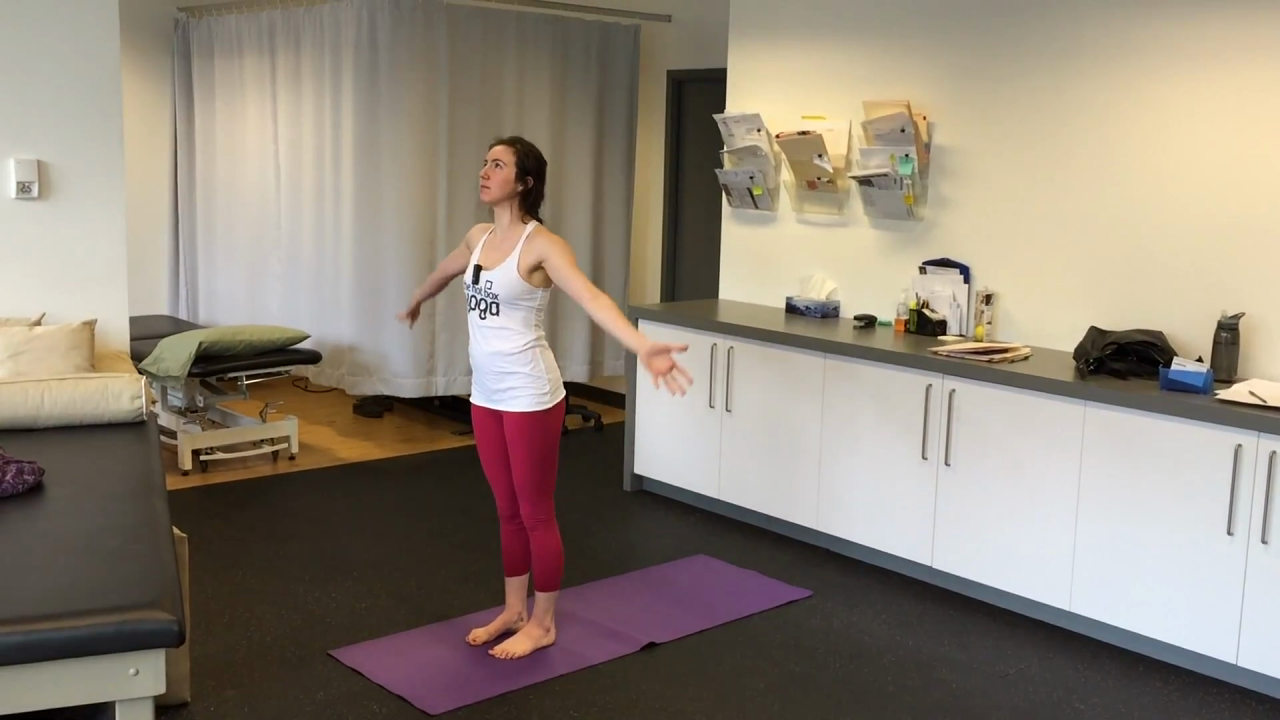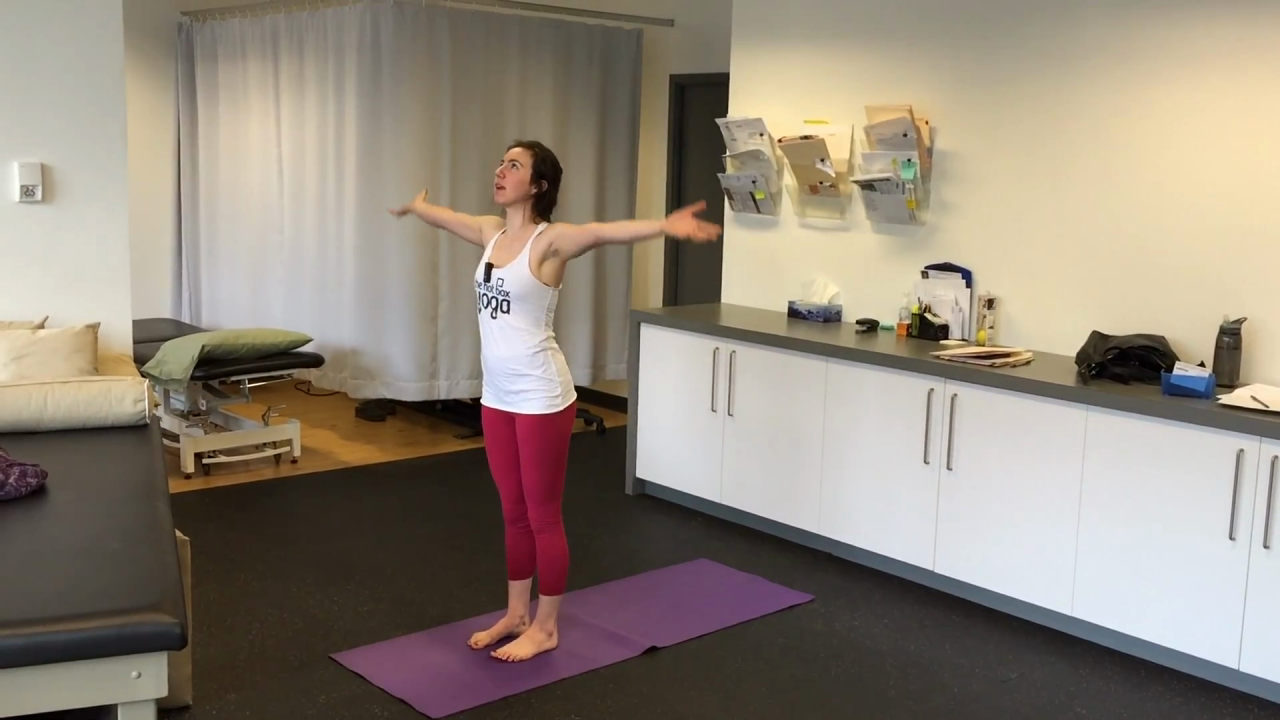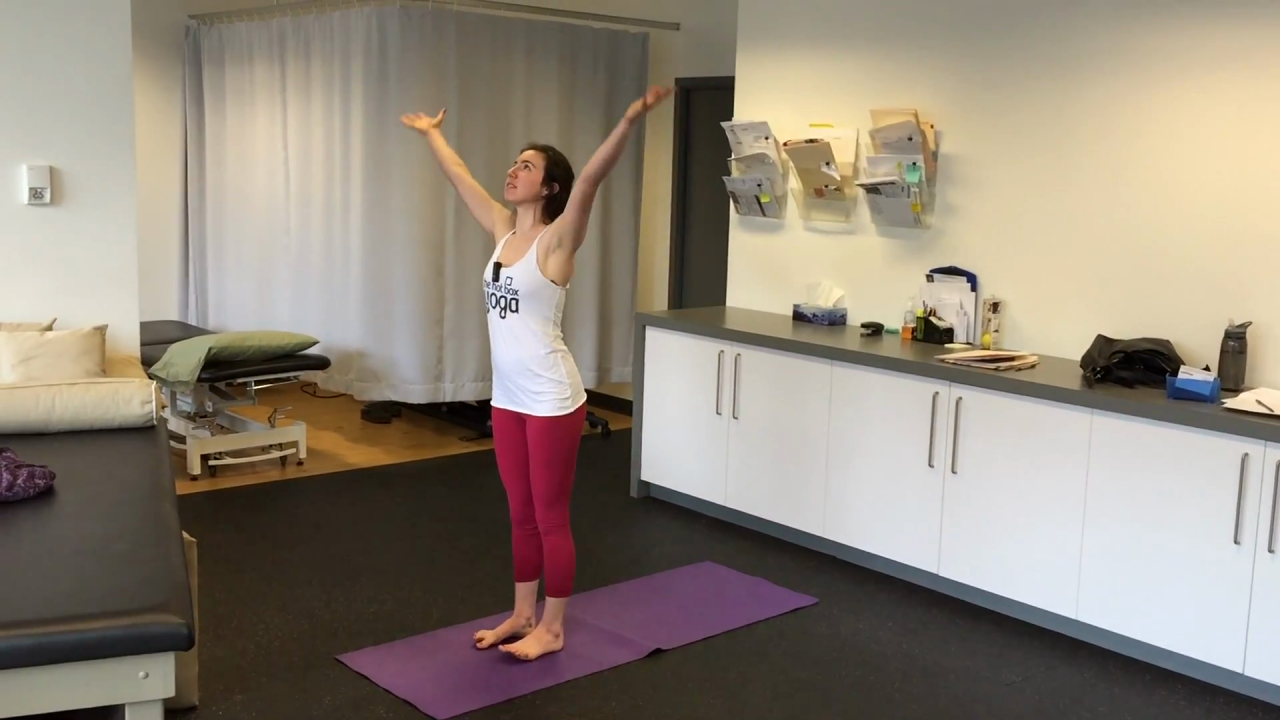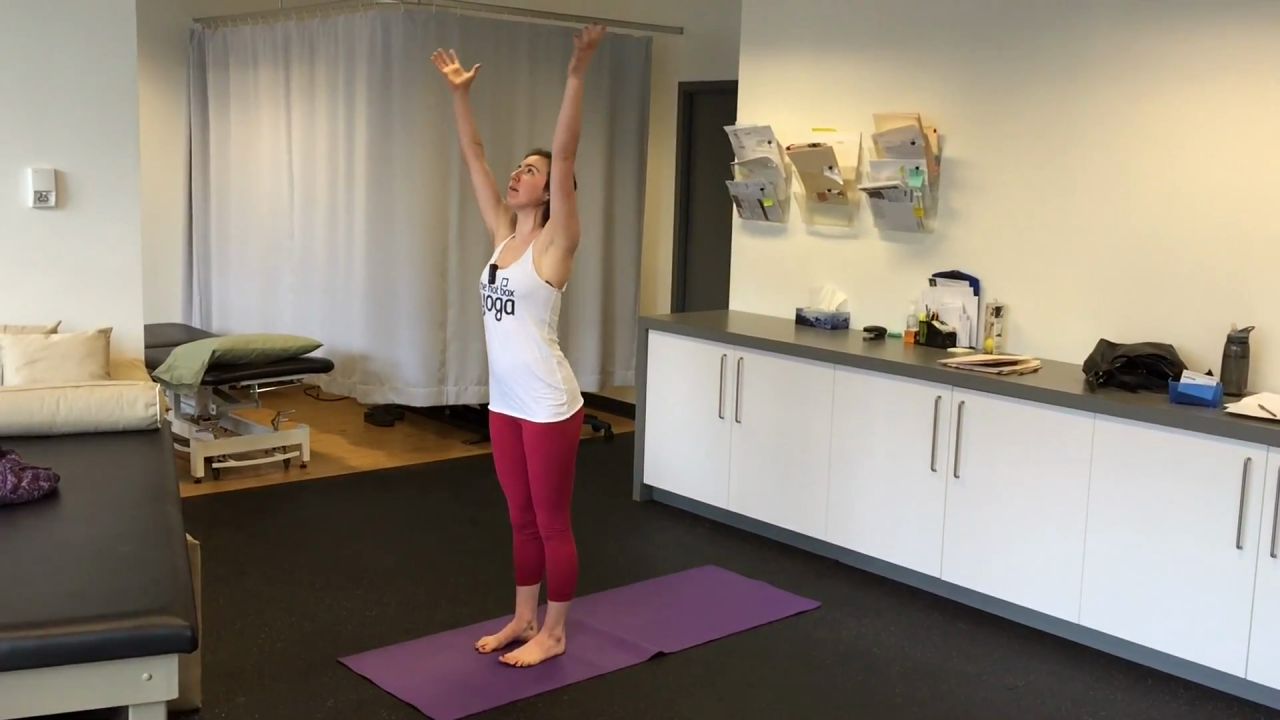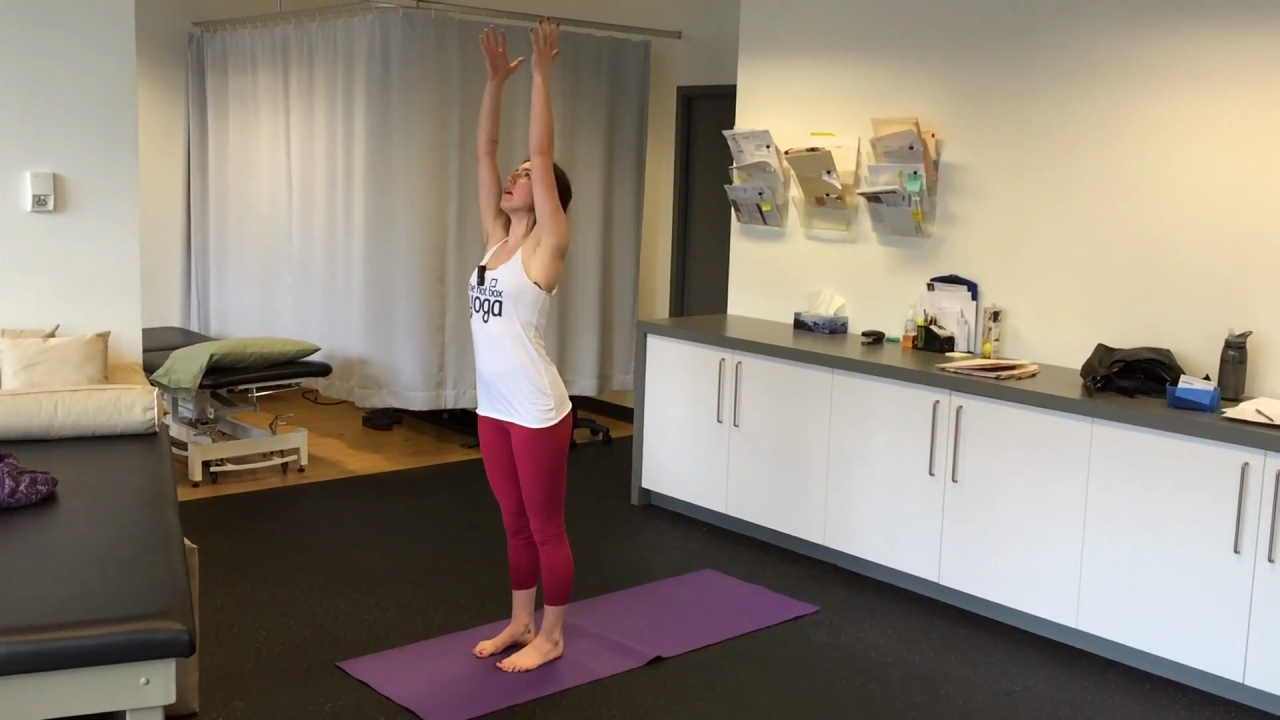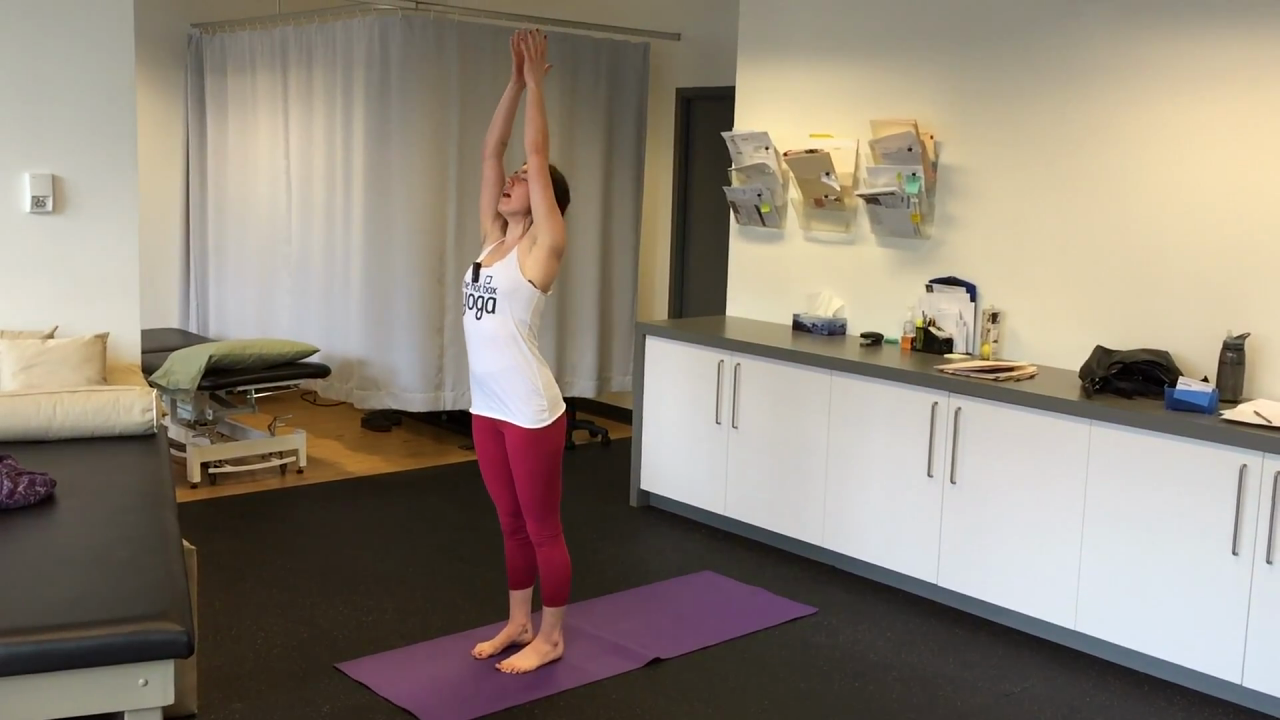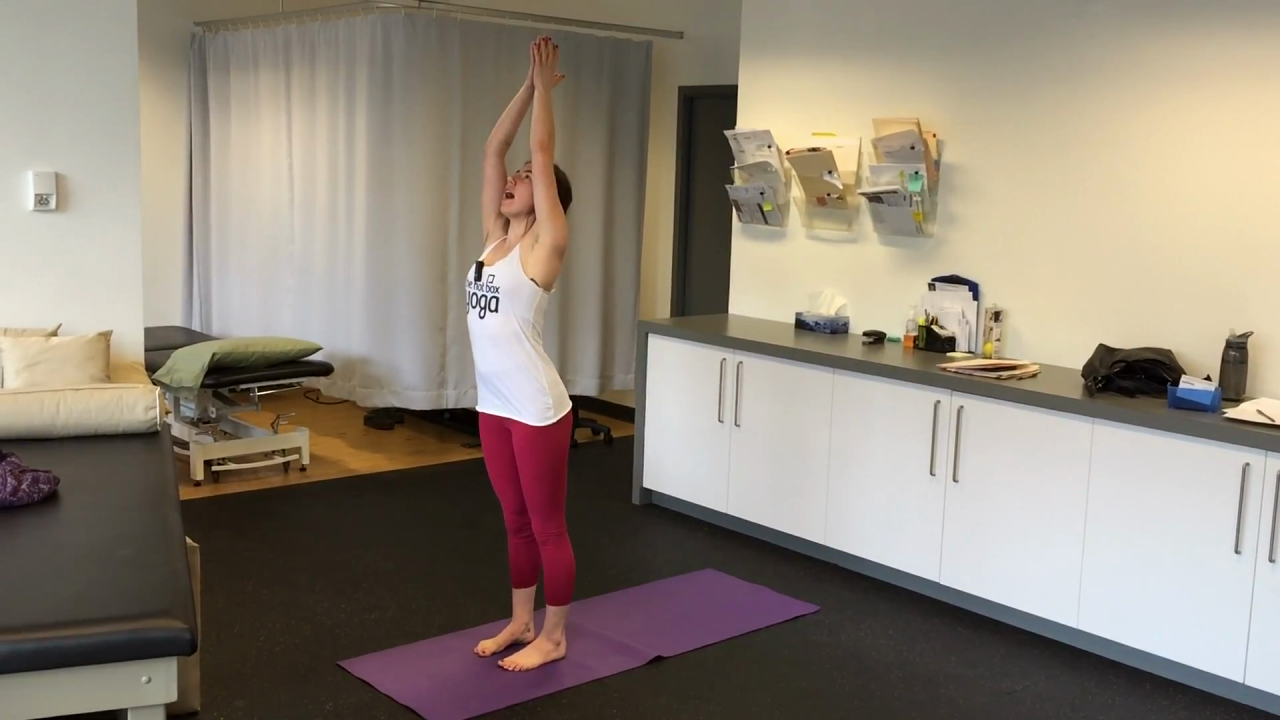
dt=0.3s
person 1, frame 1
left shoulder: (540, 244)
right shoulder: (478, 237)
left elbow: (594, 299)
right elbow: (446, 270)
left wrist: (642, 348)
right wrist: (417, 300)
left hip: (529, 397)
right hip: (486, 395)
left knee: (536, 514)
right knee: (507, 511)
left ankle: (543, 623)
right ankle: (514, 611)
person 1, frame 2
left shoulder: (550, 240)
right shoulder: (490, 232)
left elbow: (604, 232)
right elbow: (445, 217)
left wrist: (662, 226)
right wrist: (416, 206)
left hip: (541, 399)
right hip: (497, 397)
left knee: (543, 516)
right knee: (513, 514)
left ankle: (545, 626)
right ankle: (516, 614)
person 1, frame 3
left shoulder: (556, 240)
right shoulder: (502, 230)
left elbow: (590, 182)
right elbow: (463, 181)
left wrist: (628, 123)
right wrist: (432, 134)
left hip: (552, 403)
right hip: (508, 400)
left knee: (550, 519)
right knee: (521, 515)
left ankle: (552, 628)
right ankle: (522, 614)
person 1, frame 4
left shoulder: (555, 242)
right shoulder: (503, 235)
left elbow: (565, 158)
right elbow: (473, 156)
left wrist: (578, 74)
right wrist: (459, 91)
left hip: (548, 408)
right hip: (504, 404)
left knee: (552, 524)
right knee: (522, 521)
left ankle: (553, 633)
right ankle: (523, 619)
person 1, frame 5
left shoulder: (547, 244)
right shoulder: (497, 237)
left elbow: (542, 152)
right elbow: (484, 150)
left wrist: (541, 75)
right wrist: (494, 79)
left hip: (537, 412)
right hip: (494, 408)
left knee: (545, 529)
right knee: (515, 525)
left ankle: (551, 637)
right ankle: (520, 623)
person 1, frame 6
left shoulder: (544, 244)
right shoulder: (494, 237)
left elbow: (536, 151)
right elbow: (493, 152)
left wrist: (536, 82)
right wrist: (514, 82)
left hip: (530, 411)
right hip: (488, 407)
left knee: (541, 529)
right knee: (511, 524)
left ankle: (550, 638)
right ankle: (519, 624)
person 1, frame 7
left shoulder: (546, 244)
right shoulder: (496, 237)
left elbow: (543, 151)
right elbow: (493, 149)
left wrist: (545, 87)
right wrist: (528, 86)
left hip: (536, 409)
right hip: (494, 406)
left knee: (547, 527)
right knee: (516, 522)
left ankle: (553, 637)
right ankle: (521, 622)
